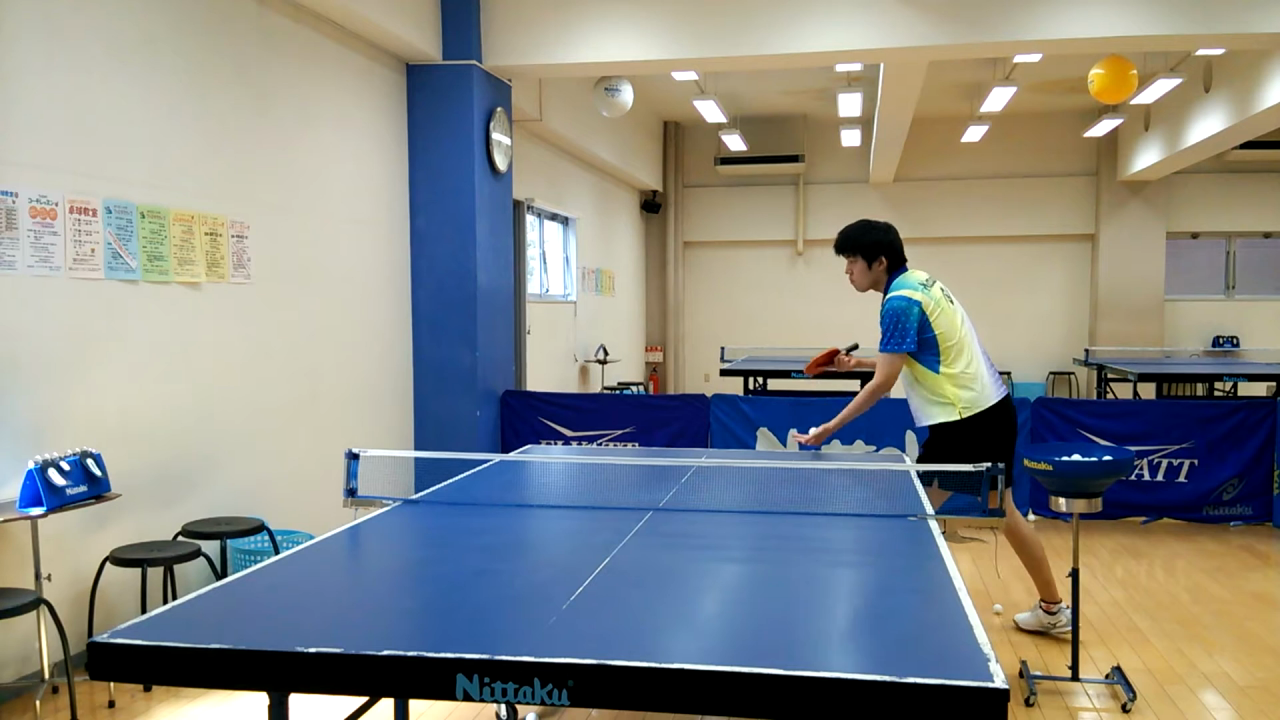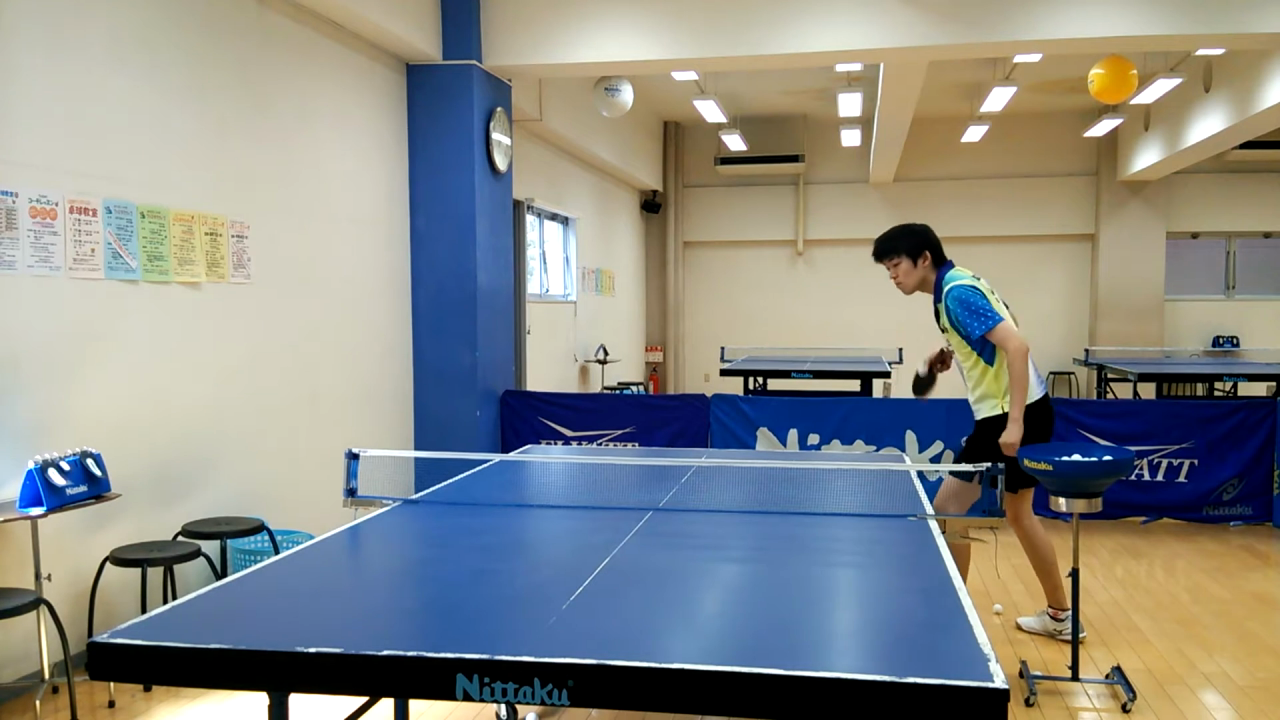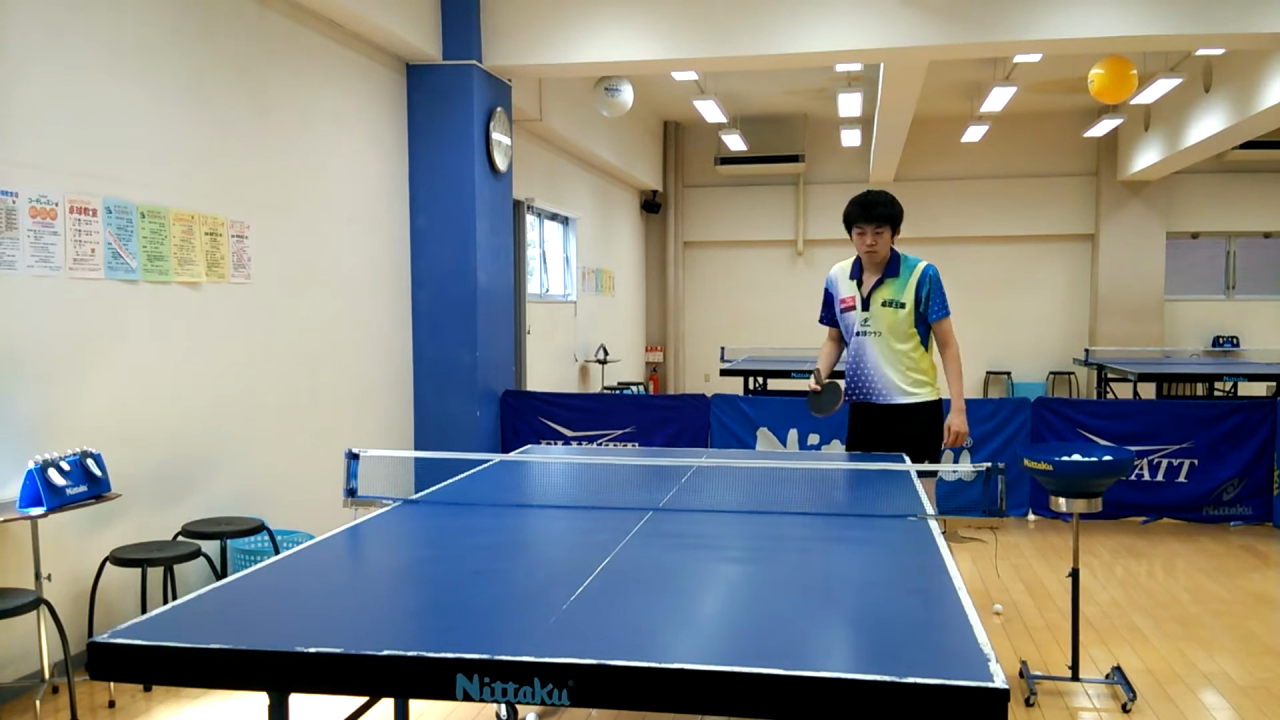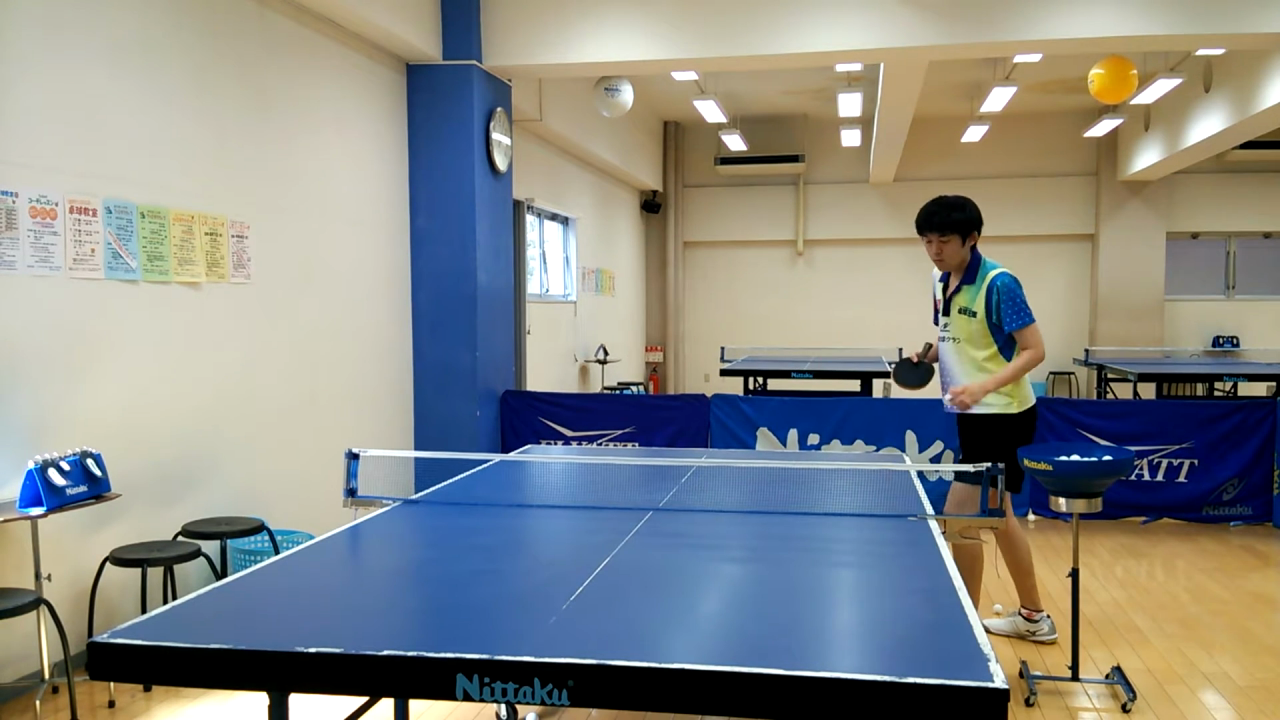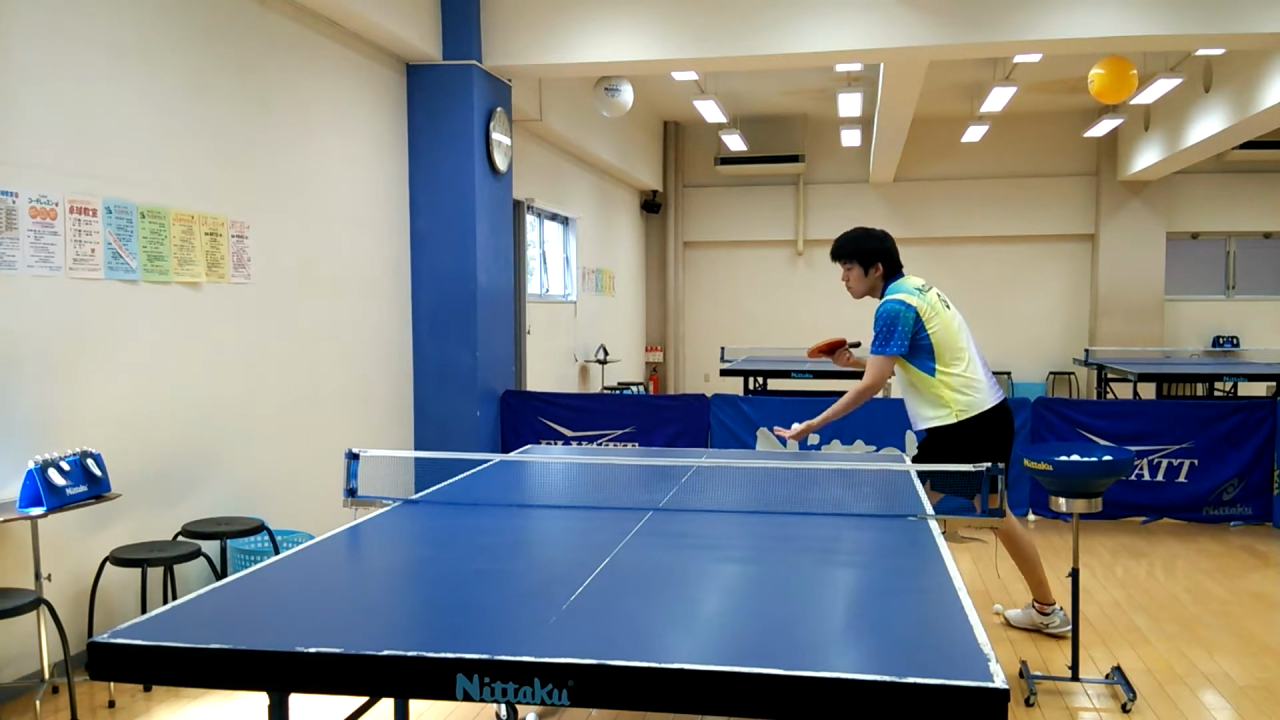
dt=1s
person 1, frame 1
left shoulder: (900, 302)
right shoulder: (921, 283)
left elbow: (884, 383)
left wrist: (831, 427)
right wrist: (862, 361)
left hip: (966, 422)
right hip: (994, 410)
right knee: (1002, 510)
right ankle: (1053, 608)
person 1, frame 2
left shoulder: (958, 292)
right shoulder: (961, 284)
left elbow: (1018, 346)
left wrist: (1015, 422)
right wrist: (952, 352)
left hip: (1010, 416)
right hip: (1026, 411)
left knee: (947, 511)
right knee: (1019, 512)
right ankle: (1060, 614)
person 1, frame 3
left shoulder: (922, 275)
right shoulder: (837, 278)
left elbow: (947, 346)
left wrist: (958, 409)
right wrist: (821, 375)
left hip: (915, 408)
right hip: (863, 409)
person 1, frame 4
left shoulder: (998, 282)
right shoulder: (940, 280)
left elbow: (1034, 350)
left wrist: (984, 386)
right wrist: (928, 357)
left hip: (999, 417)
right hip: (973, 417)
left knee: (959, 518)
right knee: (997, 515)
right ankle: (1034, 616)
person 1, frame 5
left shoulder: (894, 307)
right shoulder: (917, 289)
left elbow: (871, 386)
left wrist: (813, 426)
right wrist: (858, 361)
left hip: (963, 425)
right hip: (991, 415)
right knee: (996, 513)
right ankle: (1047, 609)
